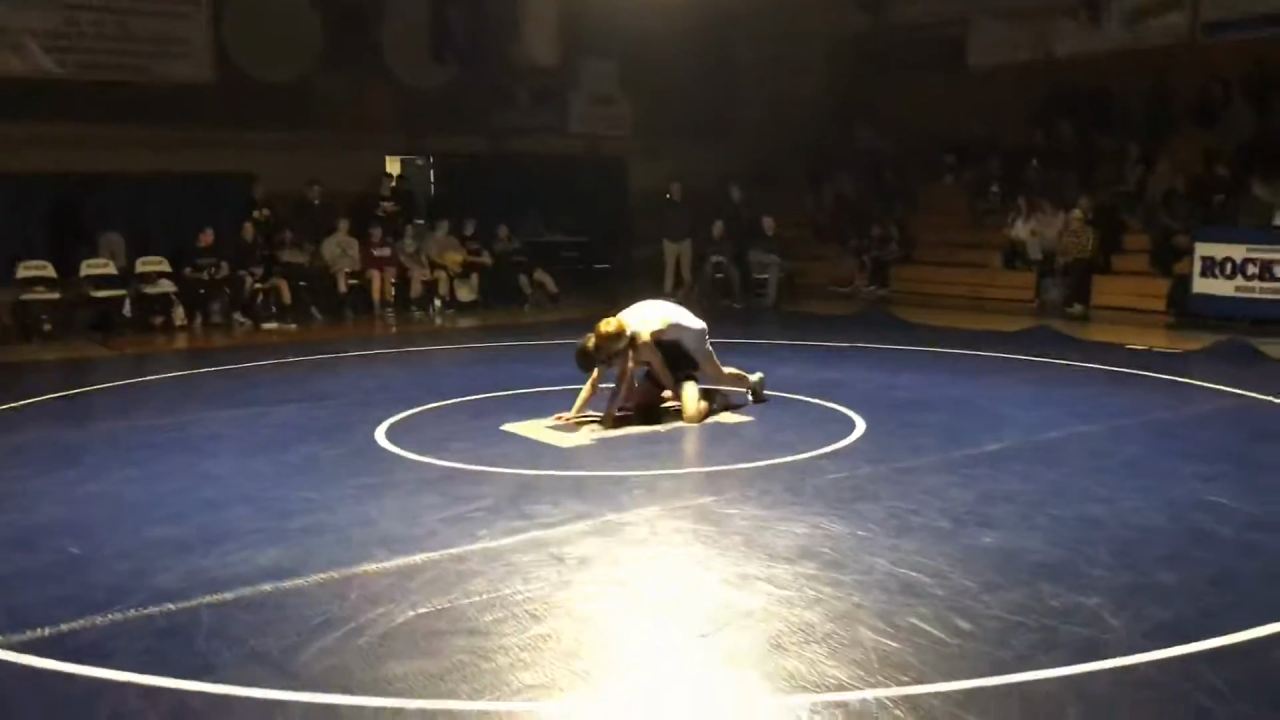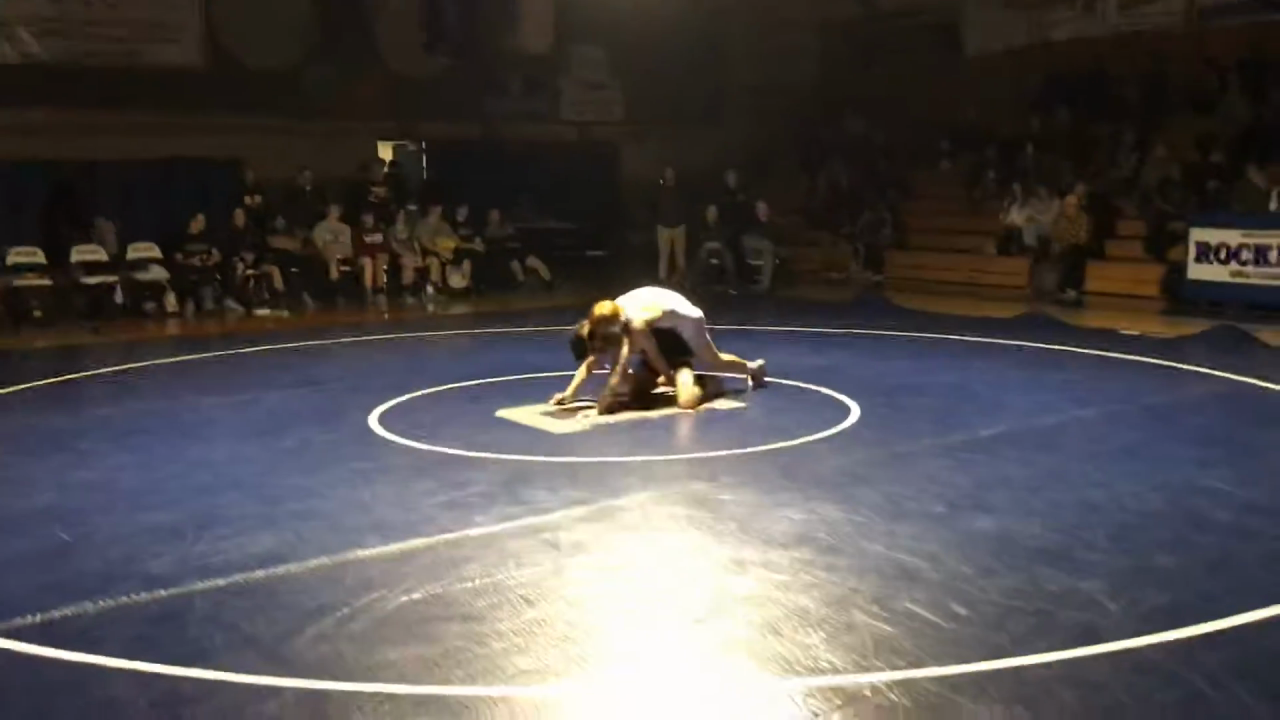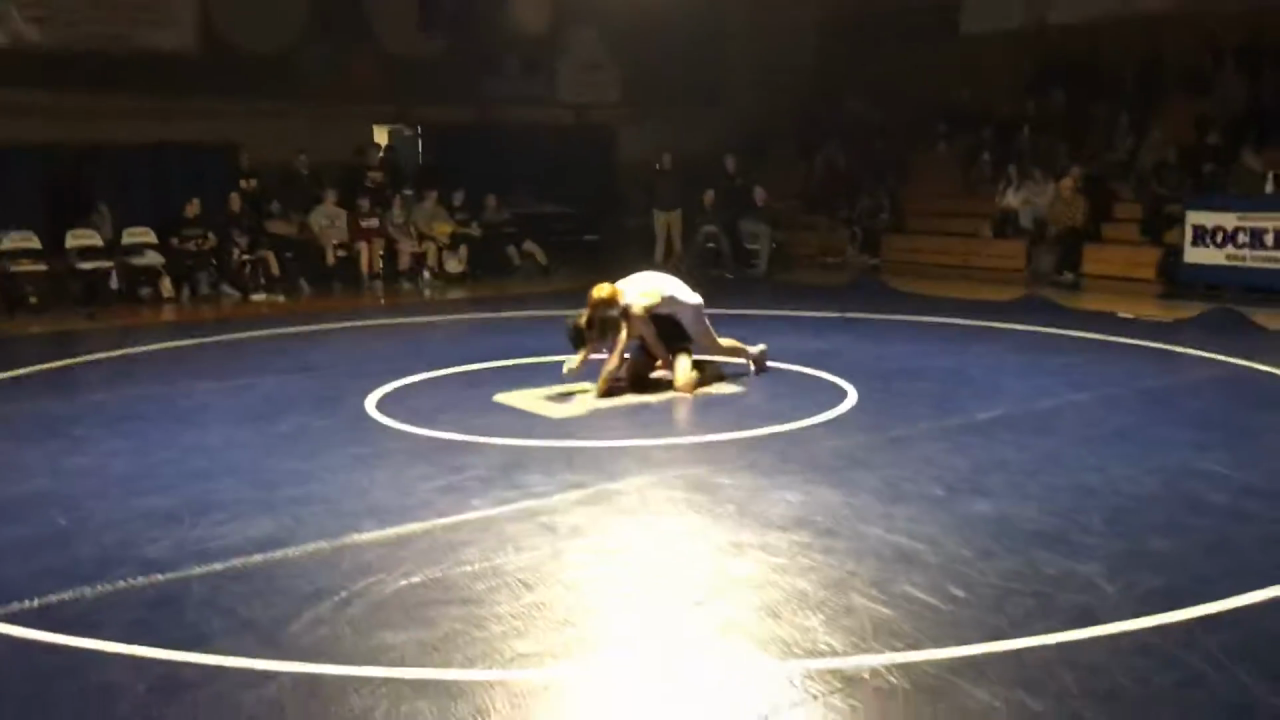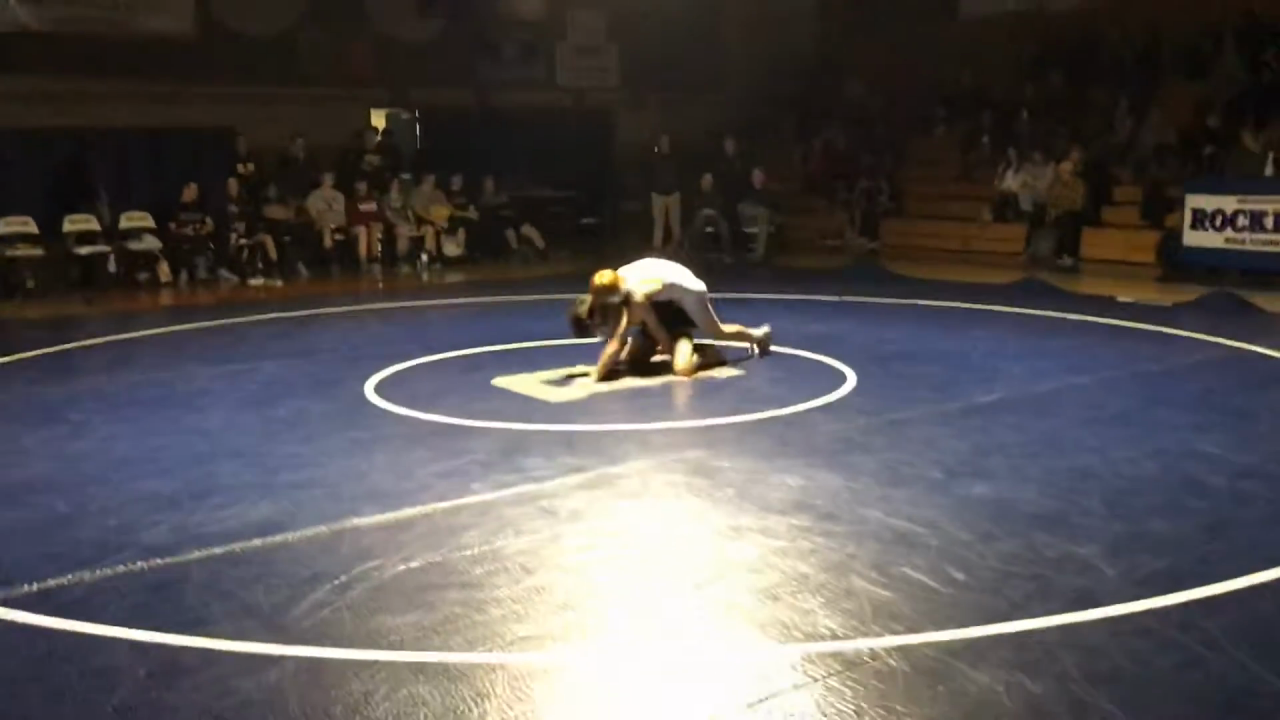
dt=0.1s
person 1, frame 1
left shoulder: (642, 338)
right shoulder: (613, 328)
left elbow: (661, 371)
right elbow: (595, 378)
left hip: (689, 330)
right hip: (667, 333)
left knee: (716, 376)
left ankle: (752, 381)
person 1, frame 2
left shoulder: (635, 323)
right shoulder: (613, 311)
left elbow: (655, 357)
left hip: (685, 317)
right hip: (666, 315)
left knee: (714, 363)
left ankle: (753, 367)
person 1, frame 3
left shoulder: (634, 309)
right shoulder: (614, 294)
left elbow: (653, 342)
left hip: (685, 305)
right hip: (668, 301)
left knee: (714, 348)
left ankle: (754, 352)
person 1, frame 4
left shoulder: (636, 295)
right shoulder: (618, 278)
left elbow: (655, 327)
left hip: (688, 290)
right hip: (675, 281)
left knee: (717, 333)
left ankle: (759, 336)
person 2, frame 1
left shoulder: (628, 353)
right shoulder: (605, 351)
left elbow: (622, 389)
right elbow: (593, 384)
left wrist: (604, 421)
right wrist: (574, 413)
left hip: (680, 361)
right hip: (660, 366)
left knee: (691, 416)
right knee: (632, 407)
left ankle: (712, 398)
right ankle: (674, 395)
person 2, frame 2
right shoulder: (603, 339)
right elbow: (588, 366)
right wrist: (569, 394)
left hip: (676, 347)
right knee: (624, 393)
left ankle: (706, 384)
right ankle: (667, 380)
person 2, frame 3
right shoulder: (601, 326)
right elbow: (588, 346)
right wrist: (577, 361)
left hip: (674, 333)
right knee: (623, 378)
left ankle: (703, 368)
person 2, frame 4
left shoulder: (621, 312)
left hip: (680, 320)
right hip: (657, 322)
left knee: (683, 369)
right knee: (623, 362)
left ankle: (706, 353)
